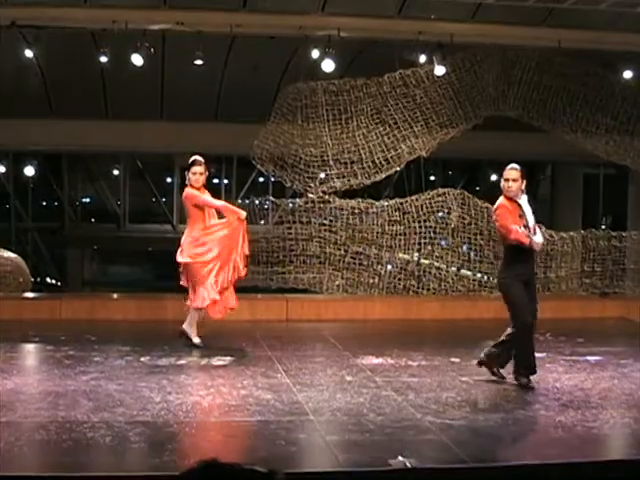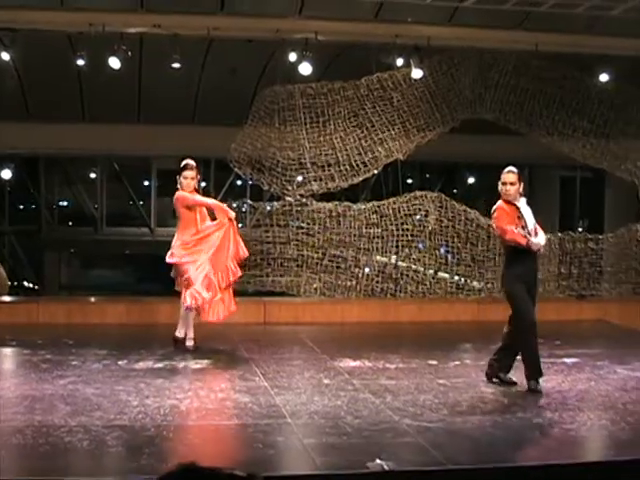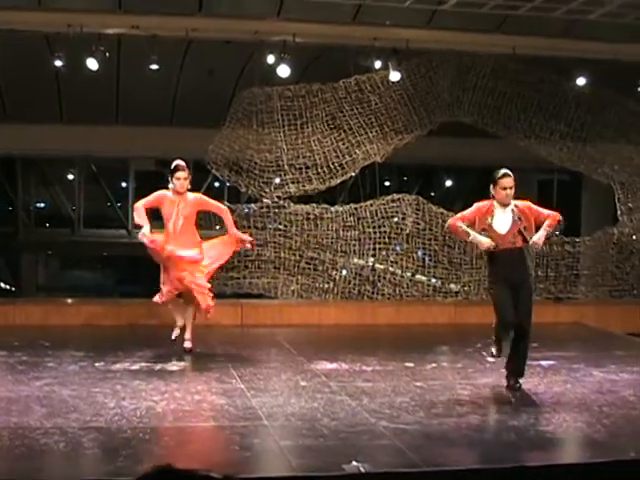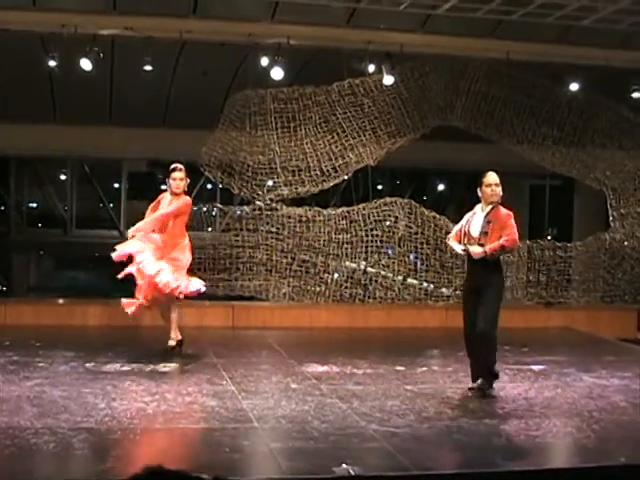
dt=0.5s
person 1, frame 1
left shoulder: (524, 204)
right shoulder: (502, 206)
left elbow: (533, 229)
right elbow: (511, 232)
left wrist: (538, 238)
right wrist: (530, 241)
left hip: (527, 273)
right hip: (511, 274)
left knee: (526, 324)
right knee: (524, 323)
left ankle: (492, 357)
right ankle: (523, 373)
person 1, frame 2
left shoulder: (524, 206)
right shoulder: (501, 208)
left elbow: (535, 229)
right elbow: (507, 233)
left wrist: (540, 239)
right wrist: (530, 243)
left hip: (529, 274)
right hip: (514, 276)
left knee: (518, 325)
right knee: (528, 323)
left ankle: (497, 368)
right ankle: (533, 376)
person 1, frame 3
left shoulder: (524, 208)
right shoulder: (481, 209)
left elbow: (554, 217)
right elbow: (453, 223)
left wrist: (541, 235)
right wrist: (474, 236)
left hip: (521, 274)
right hip: (498, 275)
left knee: (523, 325)
right knee: (504, 320)
left ankle: (514, 374)
right ankle: (498, 341)
person 1, frame 4
left shoulder: (504, 215)
right shoulder: (471, 215)
left elbow: (512, 241)
right elbow: (453, 235)
left wrist: (485, 251)
right wrist: (457, 246)
left hip: (492, 278)
right hip: (472, 278)
left knee: (486, 329)
right knee: (471, 332)
left ankle: (488, 378)
right ankle: (481, 378)
person 2, frame 1
left shoulder: (204, 193)
right shoulder: (189, 193)
left elbow: (212, 218)
right elbow: (216, 203)
left wrist: (233, 219)
right wrist: (238, 212)
left hip: (208, 245)
right hip: (194, 245)
left knee: (212, 287)
right knee: (203, 287)
left ankle: (188, 327)
right ankle: (192, 330)
person 2, frame 2
left shoulder: (196, 197)
right shoulder: (180, 196)
left elbow: (204, 222)
right elbow: (208, 202)
left wrist: (224, 221)
right wrist: (228, 212)
left hip: (199, 249)
right hip: (184, 250)
left knee: (191, 292)
right knee: (195, 289)
left ankle: (180, 334)
right ankle: (189, 335)
person 2, frame 3
left shoulder: (196, 198)
right shoulder: (163, 196)
left elbow: (221, 209)
right elbow: (139, 205)
left wrist: (232, 231)
right wrist: (146, 225)
left hip: (192, 250)
right hip: (170, 250)
left knee: (193, 293)
right knee: (170, 290)
left ankle: (189, 337)
right ankle: (179, 323)
person 2, frame 4
left shoulder: (186, 202)
right shoulder: (164, 197)
left elbow: (162, 215)
right elbow: (151, 210)
left wrist: (138, 227)
right wrist: (140, 231)
left hip: (177, 251)
right hip: (158, 250)
left knee: (168, 292)
right knee: (156, 294)
left ankle: (173, 337)
right ankle: (176, 336)
